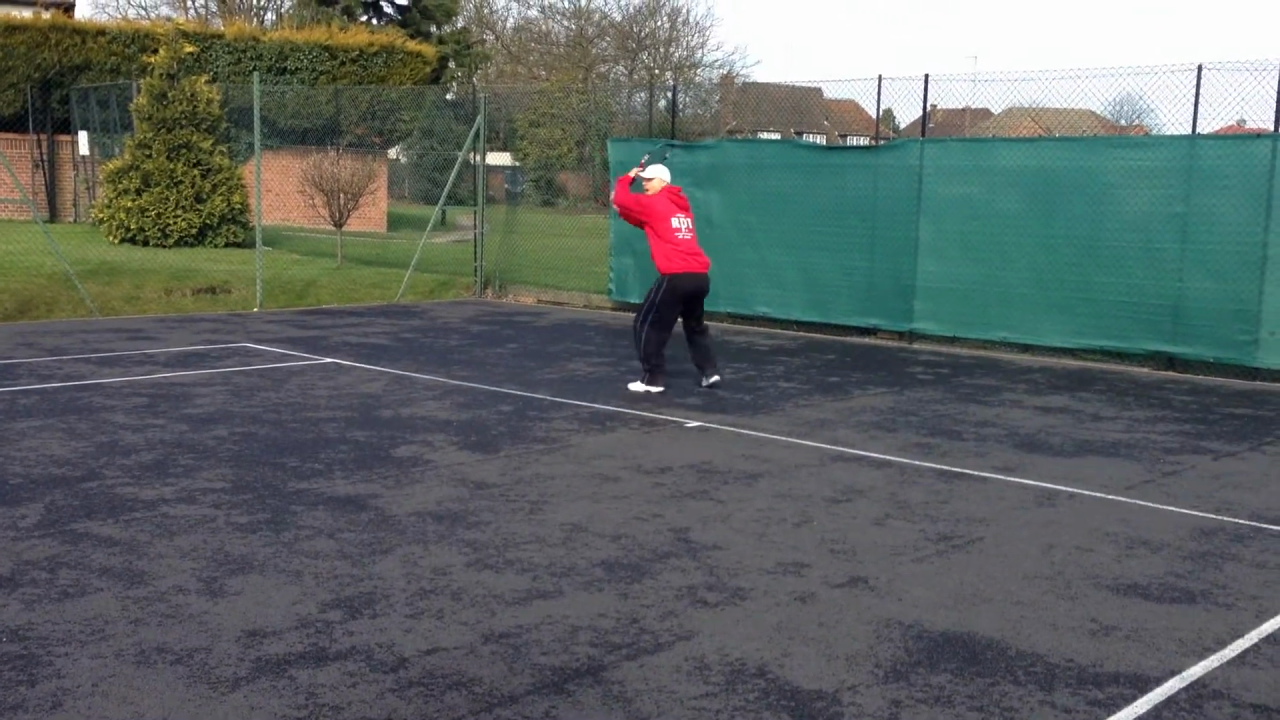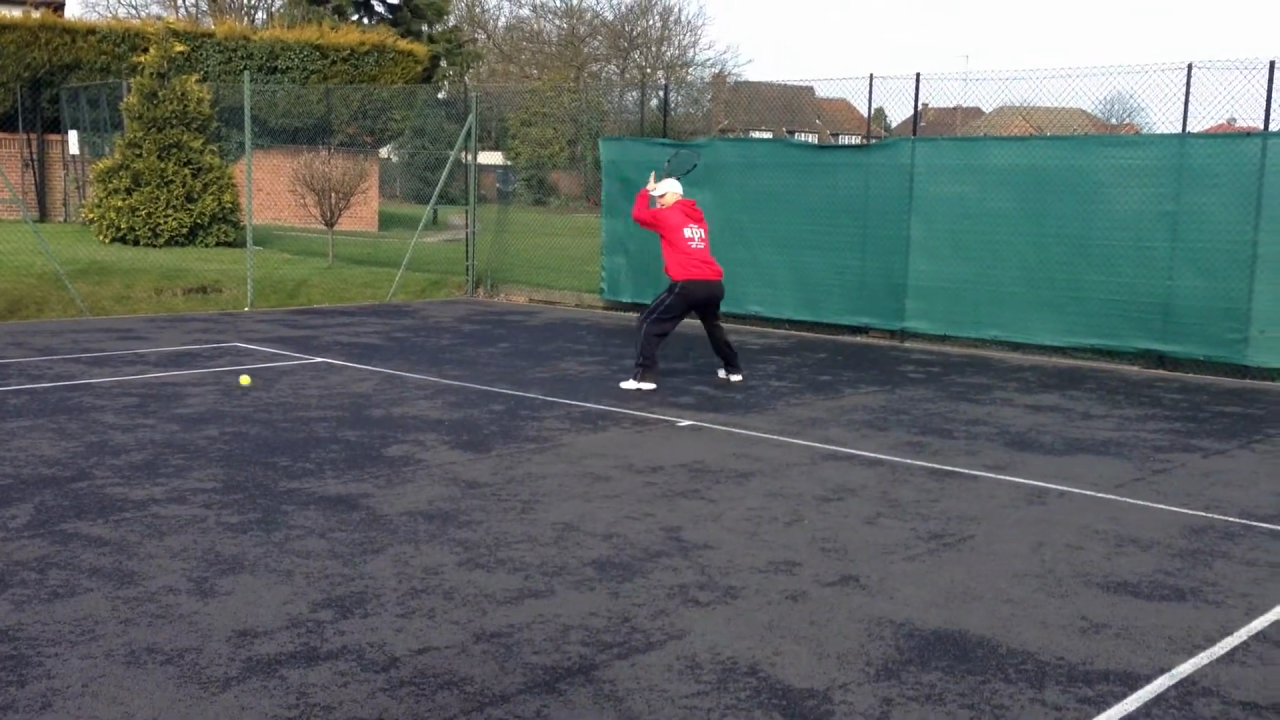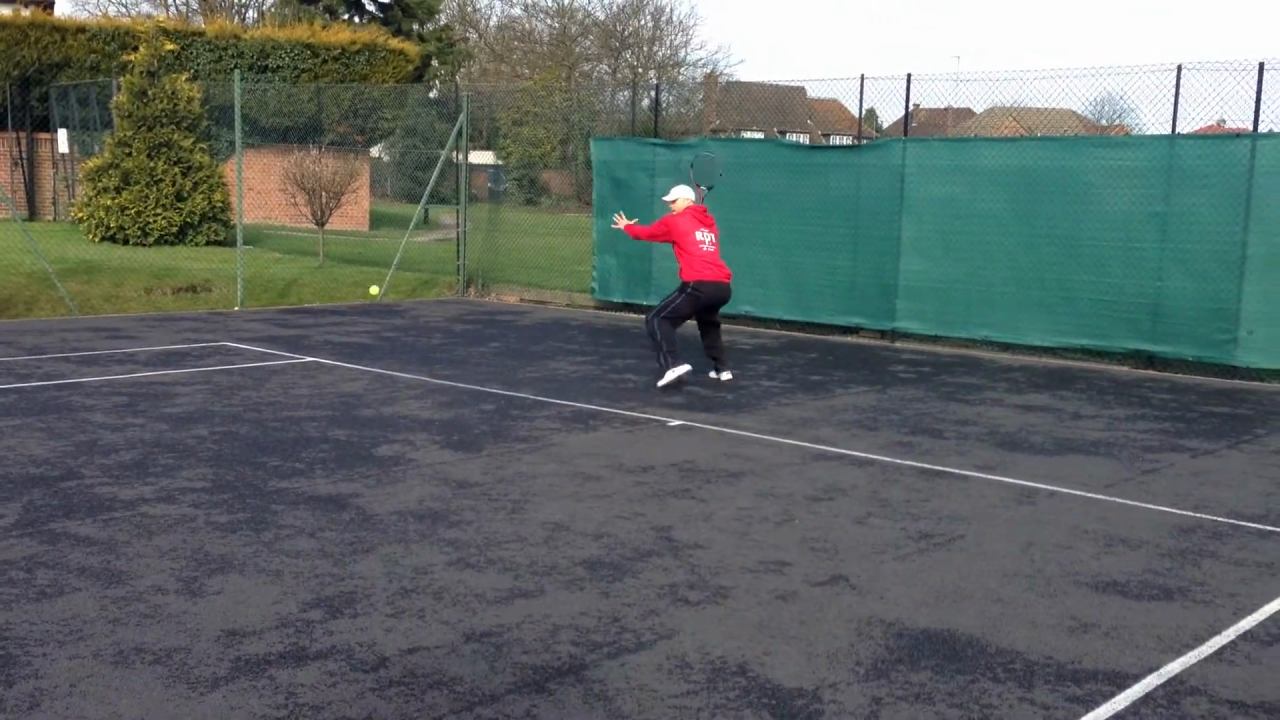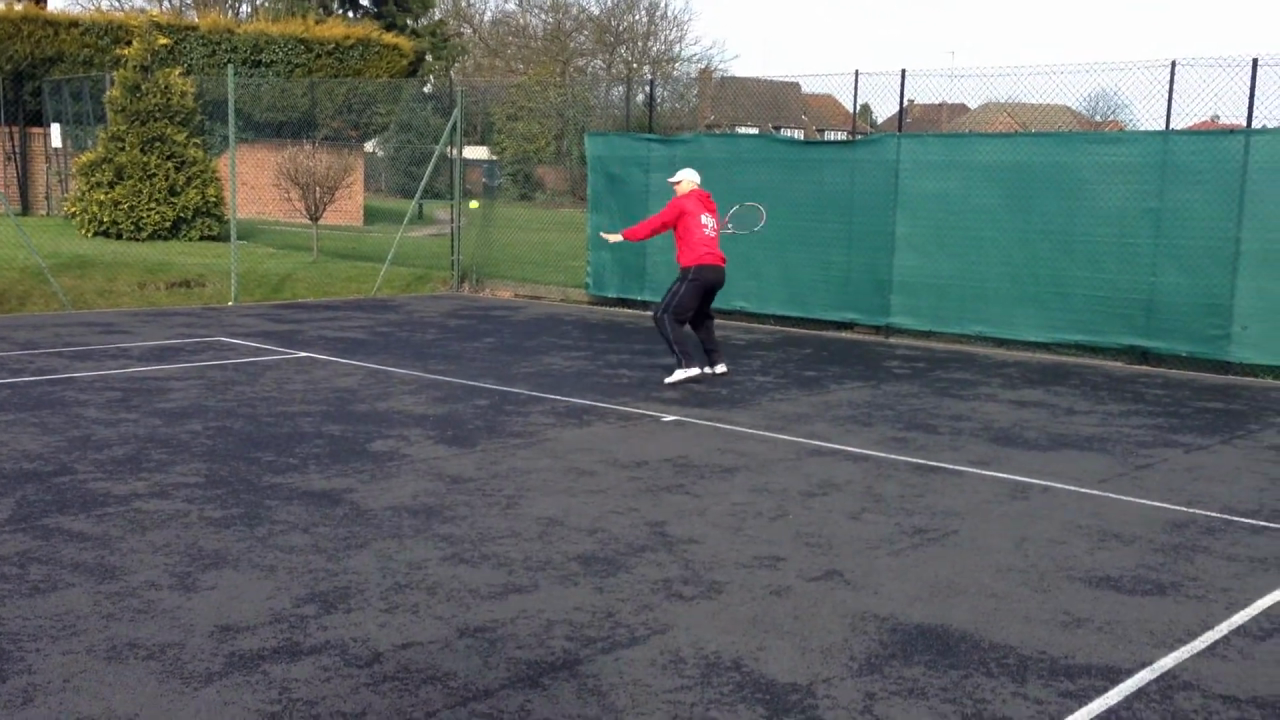
dt=0.2s
person 1, frame 1
left shoulder: (650, 203)
right shoulder: (682, 205)
left elbow: (621, 199)
left wrist: (626, 178)
right wrist: (624, 213)
left hip: (676, 277)
right hip: (700, 276)
left knee: (646, 326)
right knee: (694, 325)
left ankle: (652, 379)
right ankle: (710, 371)
person 1, frame 2
left shoulder: (664, 216)
right shoulder: (698, 217)
left elbow: (639, 214)
left wrist: (646, 193)
left hip: (687, 285)
right hip: (714, 284)
left knee: (649, 323)
right knee: (712, 324)
left ankle: (643, 377)
right ankle: (733, 369)
person 1, frame 3
left shoulder: (674, 222)
right shoulder: (708, 223)
left elbow: (645, 233)
left wrist: (626, 226)
left hip: (699, 286)
right hip: (723, 287)
left knee: (656, 320)
right knee: (709, 323)
left ankle: (673, 365)
right ankle: (723, 369)
person 1, frame 4
left shoulder: (683, 203)
right shoulder: (709, 208)
left elbow: (657, 223)
left wrist: (622, 235)
left hip: (698, 270)
right hip: (718, 271)
left knee: (665, 317)
right knee: (699, 316)
left ankle: (687, 364)
right ankle: (716, 361)
